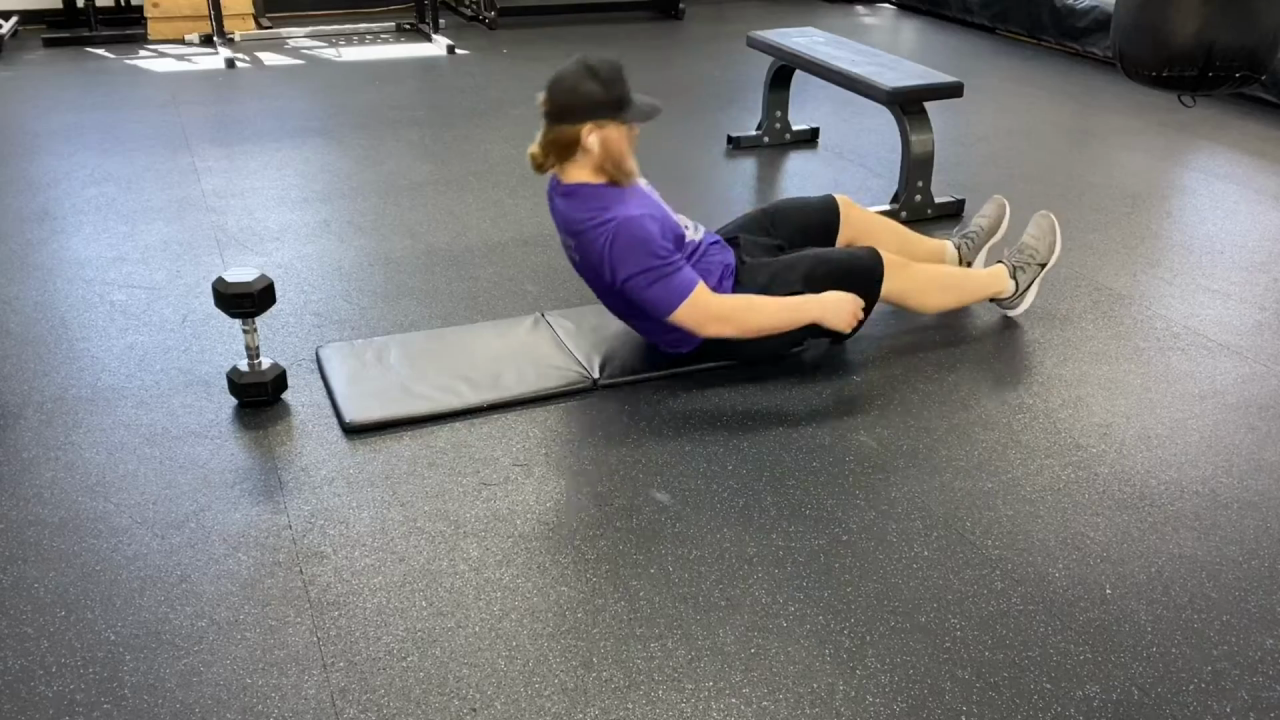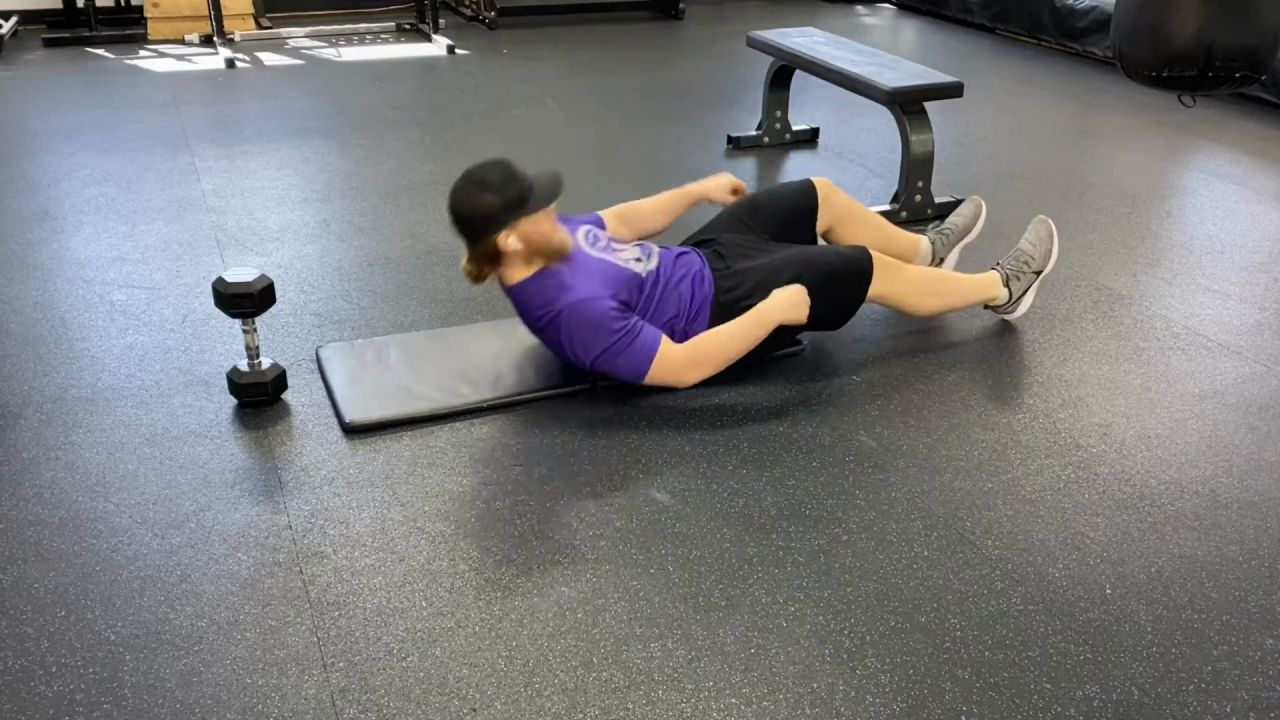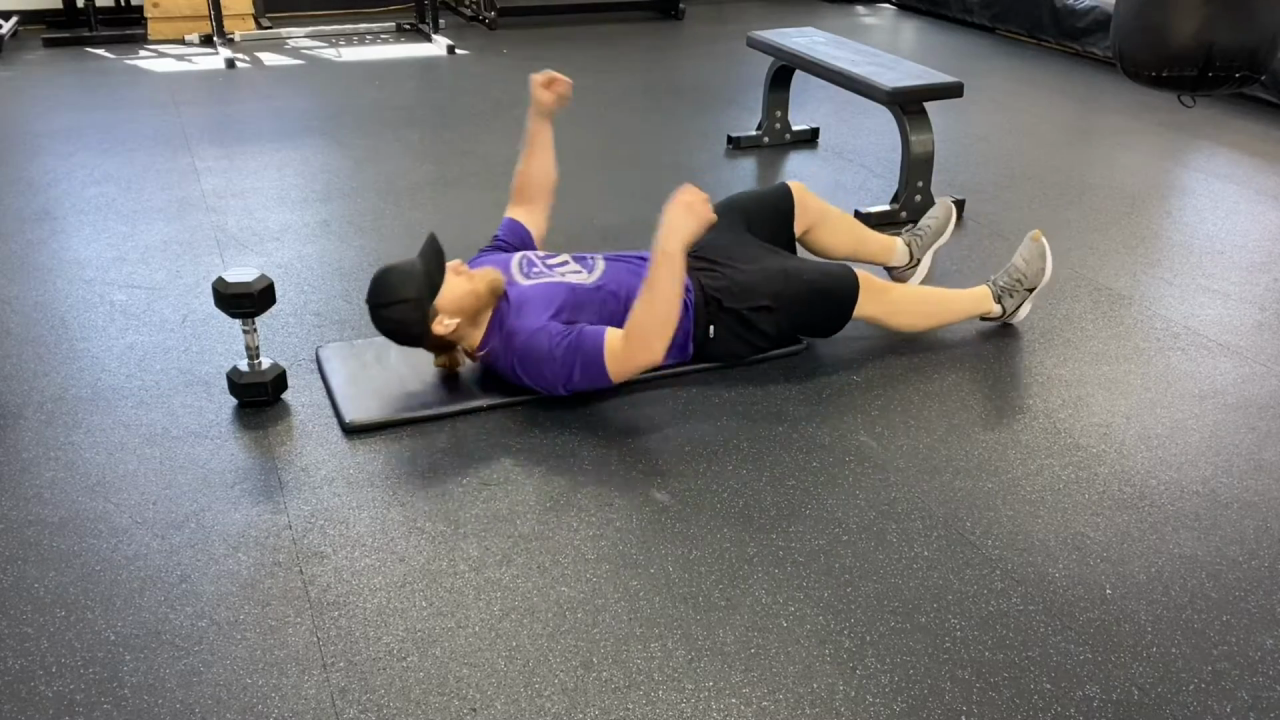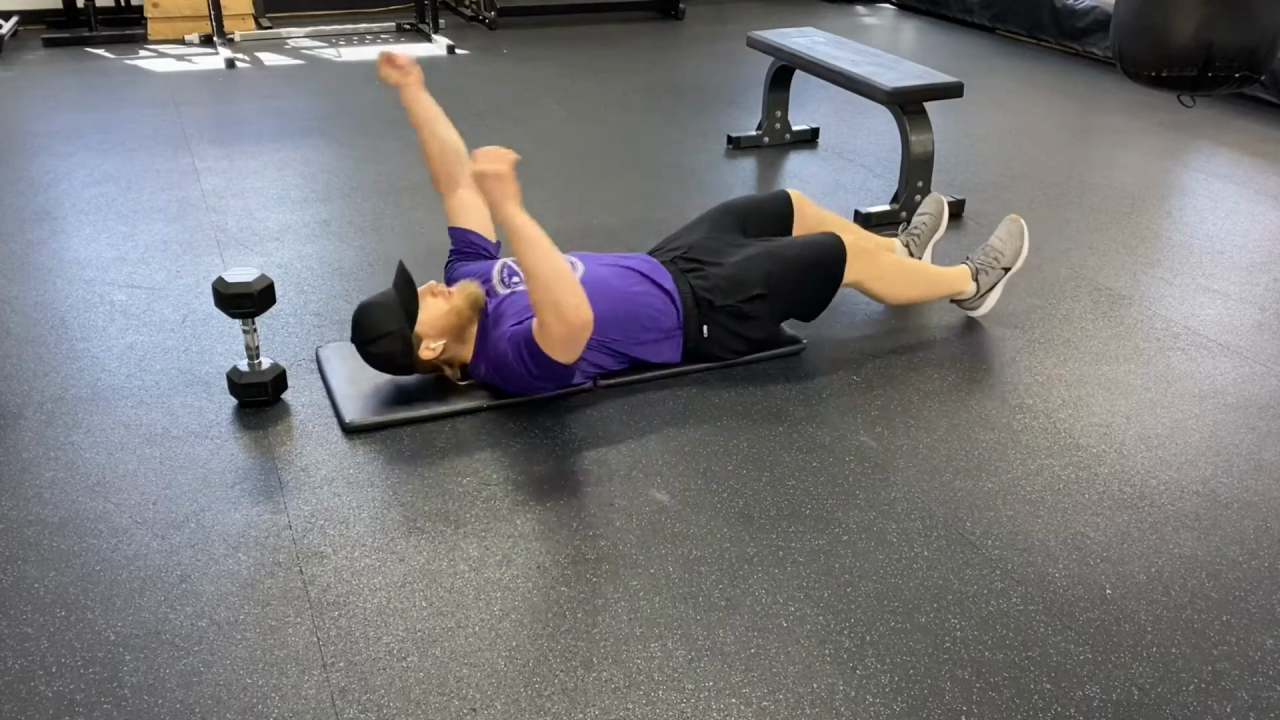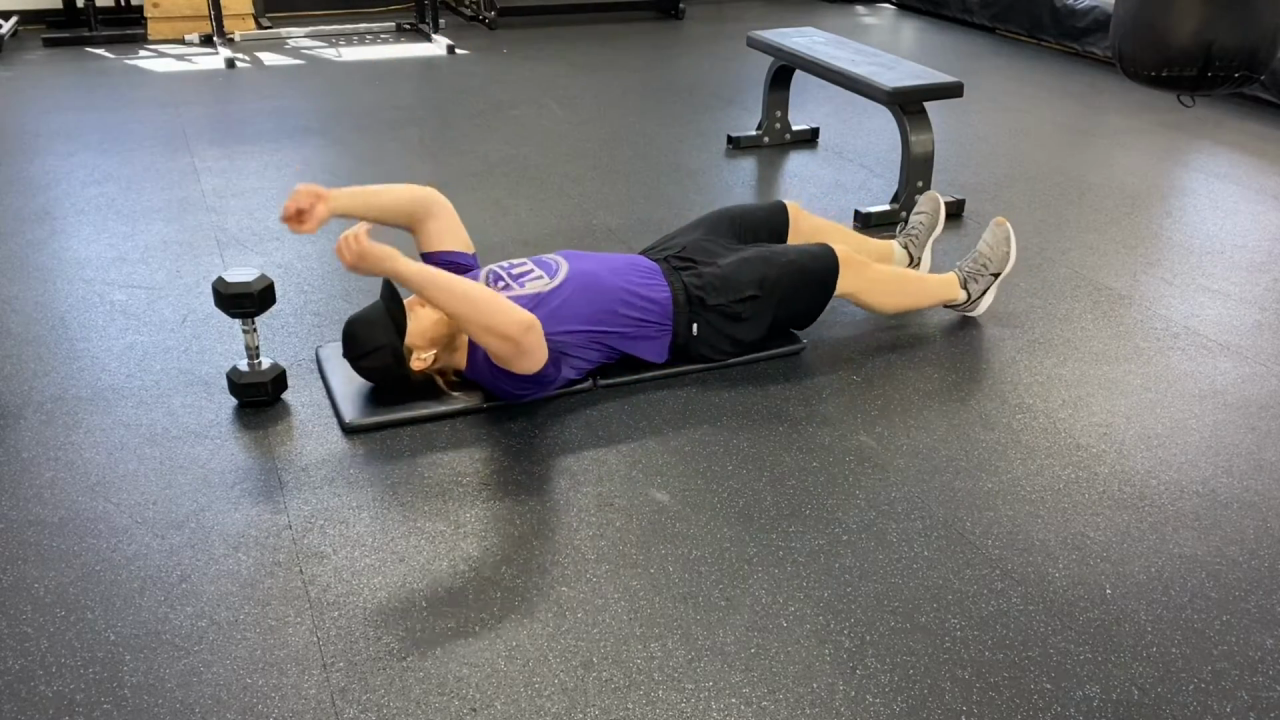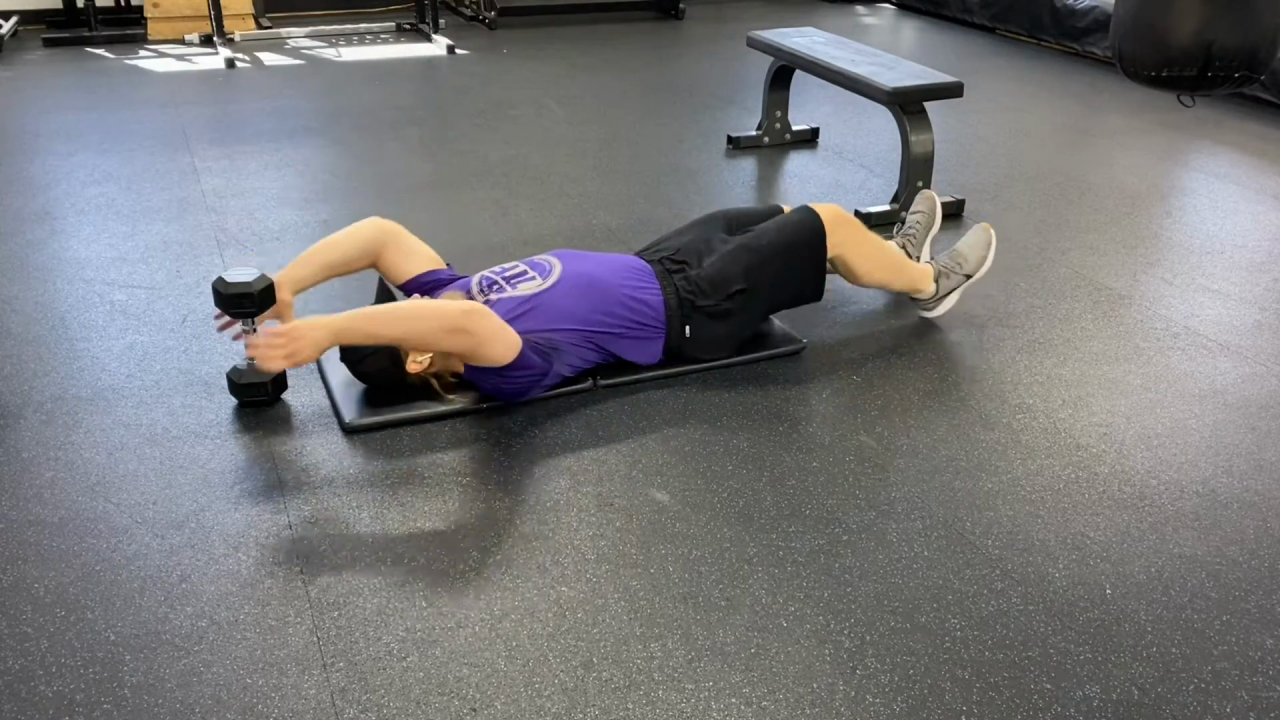
dt=0.3s
person 1, frame 1
left shoulder: (581, 175)
right shoulder: (616, 230)
right elbow: (712, 317)
right wrist: (818, 307)
left hip: (720, 255)
right hip: (727, 292)
left knee: (844, 212)
right knee: (884, 269)
left ankle: (952, 253)
right ankle: (1006, 281)
person 1, frame 2
left shoulder: (537, 244)
right shoulder: (571, 307)
left elbow: (616, 223)
right elbow: (679, 367)
left wrist: (696, 191)
right wrist: (773, 307)
left hip: (694, 260)
right hip: (714, 303)
left knee: (820, 195)
right knee: (868, 269)
left ankle: (926, 251)
right ankle: (999, 288)
person 1, frame 3
left shoulder: (489, 272)
right shoulder: (530, 347)
left elbow: (532, 201)
right elbow: (644, 349)
left wrist: (541, 118)
right wrist: (672, 237)
left hip: (676, 272)
right hip: (708, 316)
left knee: (796, 200)
right knee: (863, 293)
left ankle: (902, 255)
right ankle: (993, 301)
person 1, frame 4
left shoulder: (469, 277)
right shoulder: (510, 355)
left elbow: (460, 182)
right elbow: (572, 320)
left wrist: (412, 93)
right wrist: (511, 205)
left hip: (663, 270)
right hip: (698, 315)
left knee: (790, 205)
right knee: (840, 256)
left ankle: (900, 250)
right ankle: (968, 285)
person 1, frame 5
left shoulder: (455, 295)
right shoulder: (504, 369)
left elbow: (430, 205)
right elbow: (516, 326)
left wrist: (335, 200)
right wrist: (387, 262)
left hip: (657, 270)
right hip: (692, 316)
left knee: (786, 217)
right knee: (838, 265)
left ankle: (900, 253)
right ankle: (959, 290)
person 1, frame 6
left shoulder: (441, 299)
right shoulder: (494, 370)
left elbow: (383, 233)
right elbow: (470, 322)
left wrist: (286, 284)
right wrist: (323, 328)
left hip: (649, 269)
right hip: (687, 315)
left knee: (778, 217)
right knee: (829, 224)
left ankle: (894, 252)
right ankle: (930, 282)
